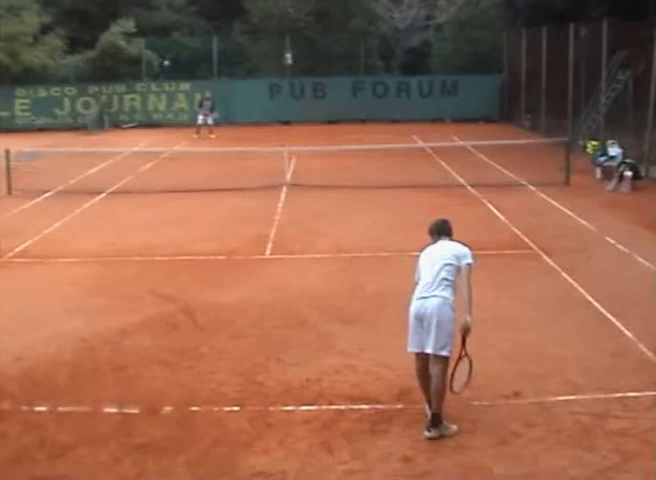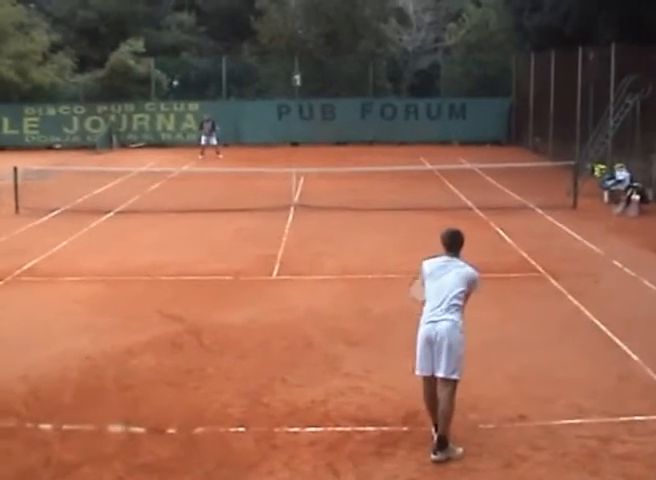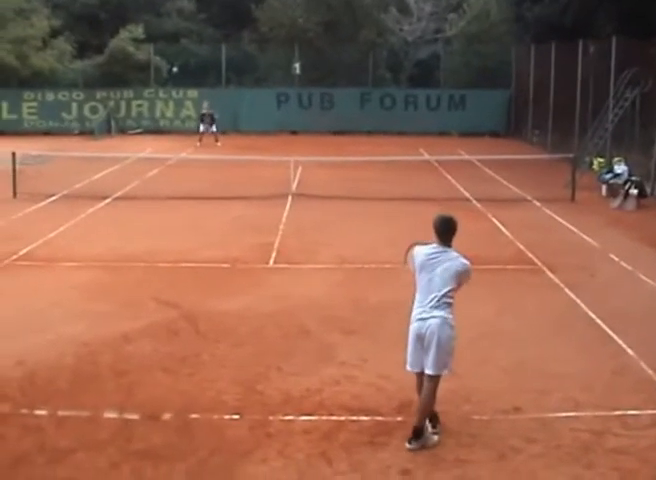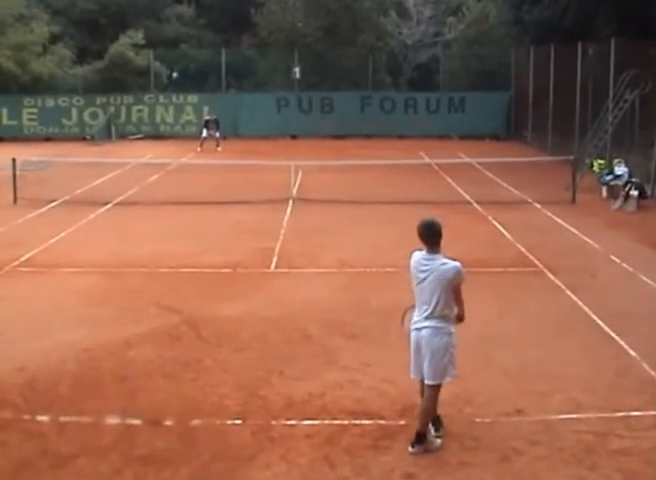
dt=1s
person 1, frame 1
left shoulder: (426, 252)
right shoulder: (462, 251)
right elbow: (465, 283)
right wrist: (468, 316)
left hip: (418, 303)
right hip: (440, 304)
left knee: (421, 359)
right knee: (439, 363)
left ankle: (431, 406)
right ankle: (435, 424)
person 1, frame 2
left shoulder: (427, 265)
right shoulder: (470, 273)
left hip: (427, 325)
right hip: (450, 328)
left knee: (429, 382)
right knee: (446, 386)
left ankle: (437, 429)
right ankle: (441, 446)
person 1, frame 3
left shoulder: (419, 253)
right shoulder: (462, 265)
left hip: (418, 320)
right hip: (440, 323)
left knee: (421, 377)
right knee: (430, 380)
left ankle: (431, 417)
right ankle: (417, 435)
person 1, frame 4
left shoulder: (415, 259)
right shoulder: (453, 269)
right elbow: (457, 295)
right wrist: (460, 312)
left hip: (418, 328)
right hip: (439, 332)
left knee: (425, 383)
right knee: (432, 387)
left ankle: (434, 420)
right ankle: (420, 440)
